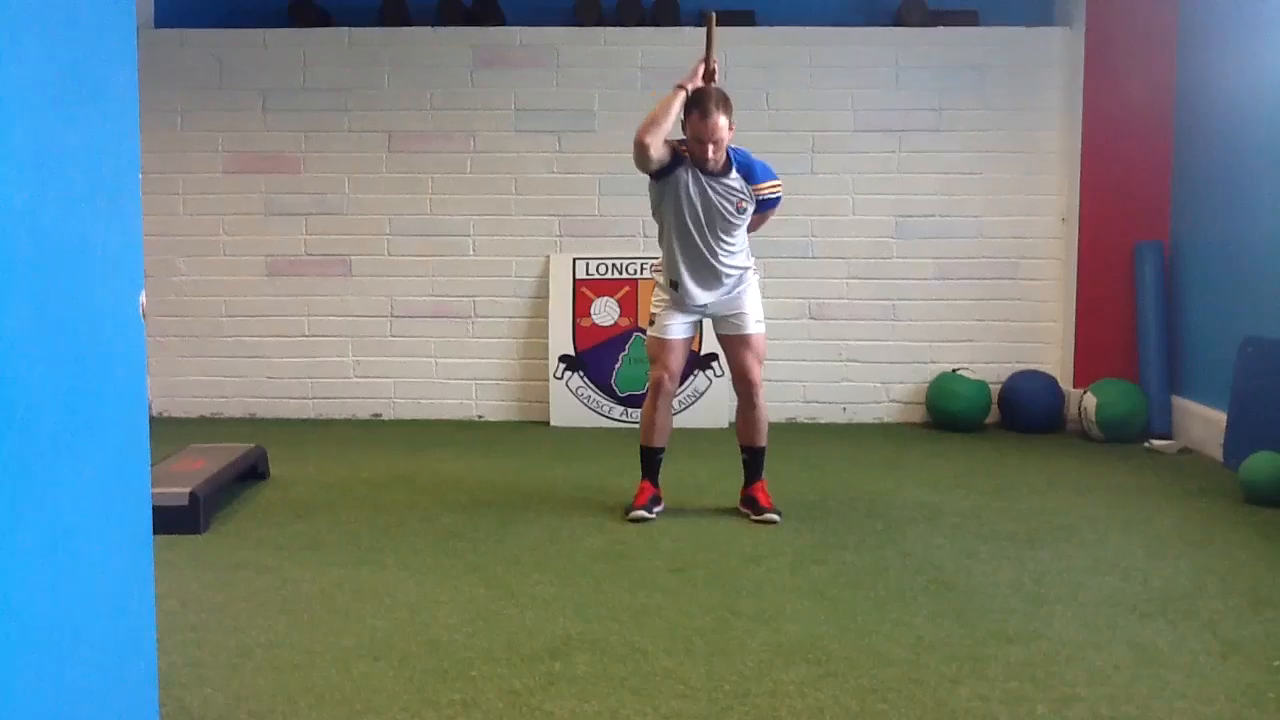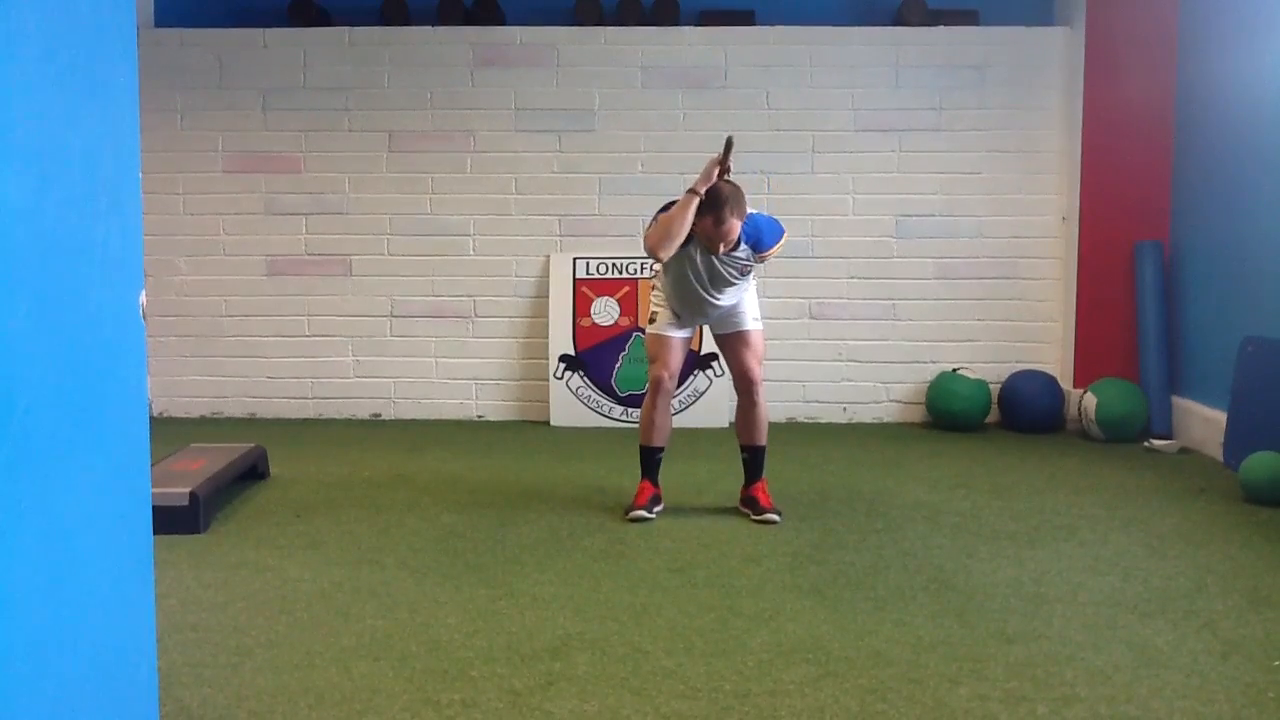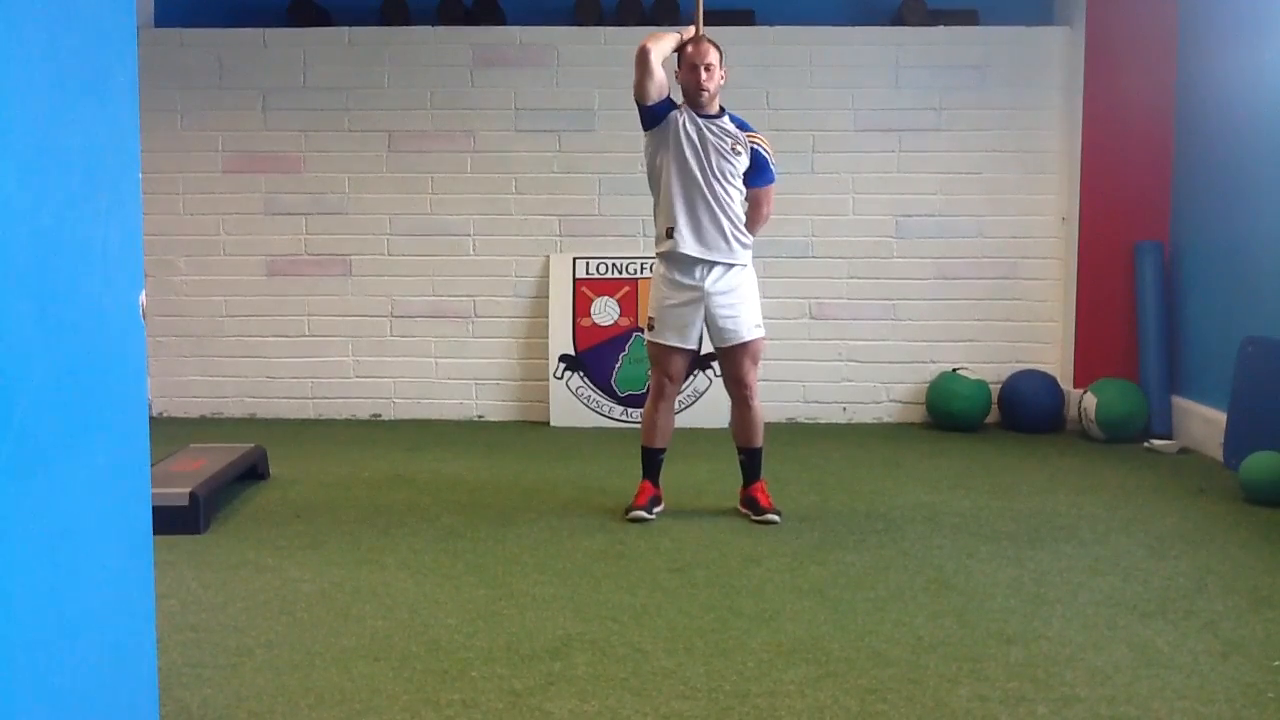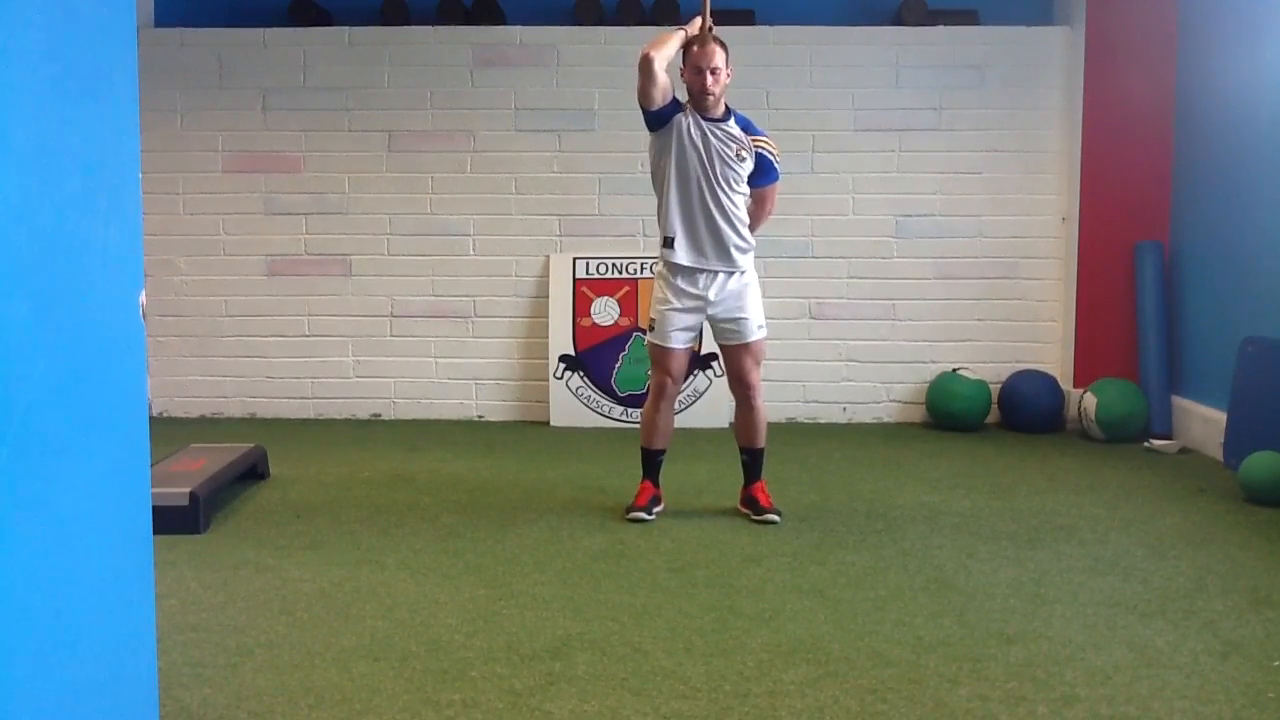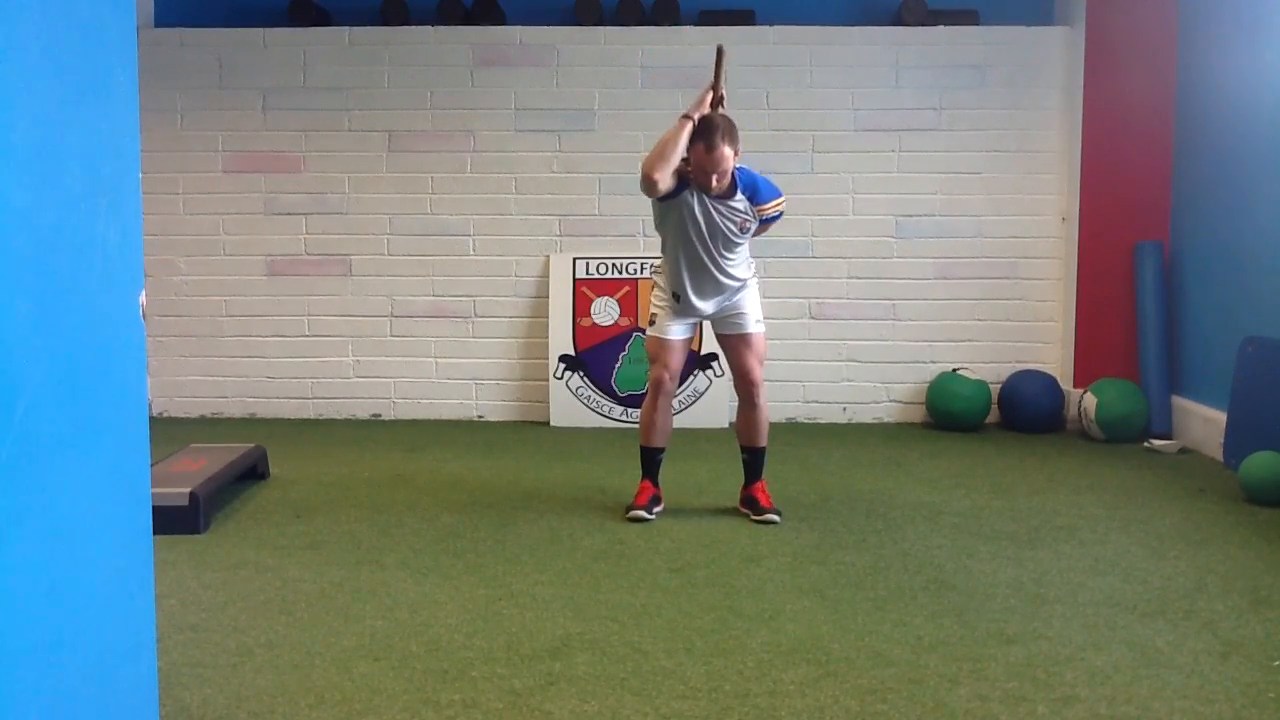
dt=1s
person 1, frame 1
left shoulder: (754, 173)
right shoulder: (669, 164)
right elbow: (644, 141)
right wrist: (686, 86)
left hip: (735, 287)
right hip: (677, 288)
left knee: (750, 384)
right knee: (662, 382)
left ankle: (754, 487)
right ankle: (649, 486)
person 1, frame 2
left shoulder: (761, 232)
right shoulder: (677, 219)
right elbow: (657, 250)
right wrist: (698, 189)
left hip: (734, 301)
right hip: (676, 300)
left knee: (751, 382)
right knee: (661, 382)
left ankle: (754, 488)
right ankle: (648, 487)
person 1, frame 3
left shoulder: (747, 137)
right shoulder: (664, 120)
left elbow: (762, 205)
right elbow: (646, 55)
right wrist: (681, 36)
left hip: (734, 274)
right hip: (675, 274)
left knee: (744, 386)
right knee: (664, 385)
left ankle: (753, 487)
right ankle: (649, 486)
person 1, frame 4
left shoulder: (753, 138)
right shoulder: (668, 120)
left elbow: (764, 202)
right elbow: (649, 61)
right wrist: (686, 32)
left hip: (736, 278)
right hip: (678, 277)
left knee: (748, 387)
right knee: (664, 385)
left ankle: (753, 487)
right ankle: (649, 487)
person 1, frame 5
left shoulder: (759, 192)
right shoulder: (674, 183)
right elbow: (650, 177)
right wrist: (691, 115)
left hip: (735, 291)
right hip: (676, 291)
left knee: (752, 383)
right knee: (661, 381)
left ankle: (754, 487)
right ankle: (649, 486)
